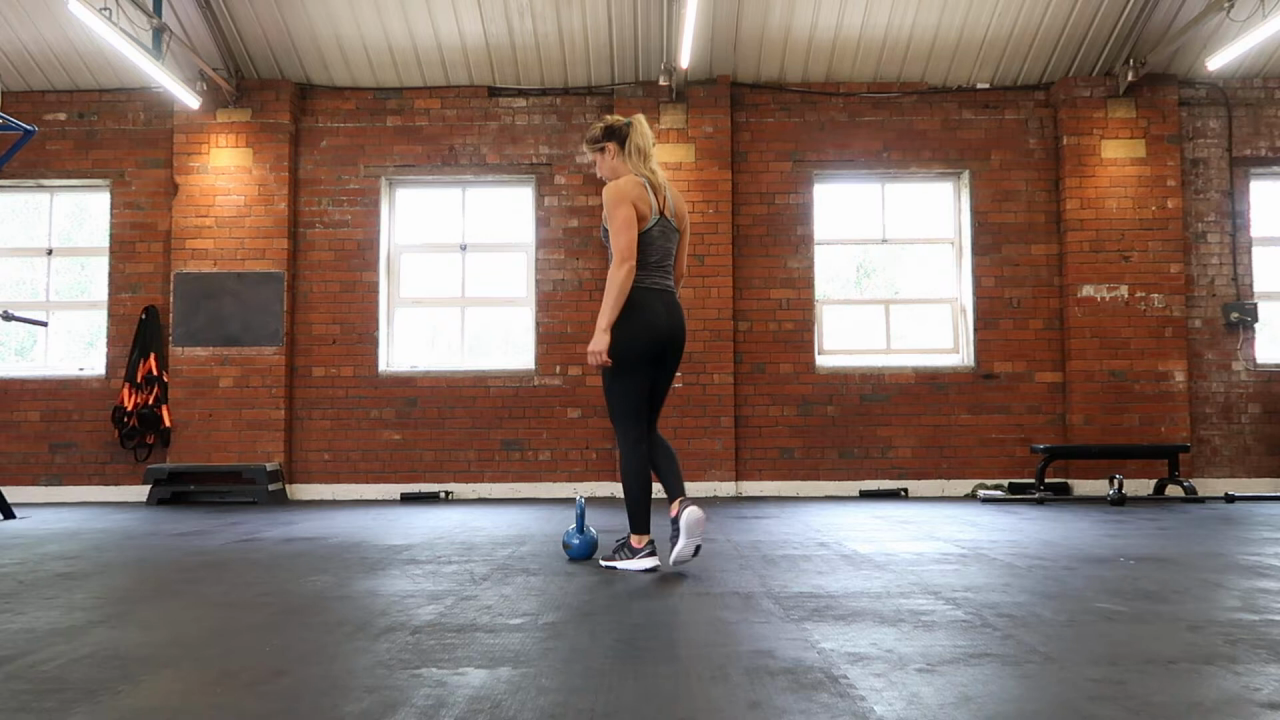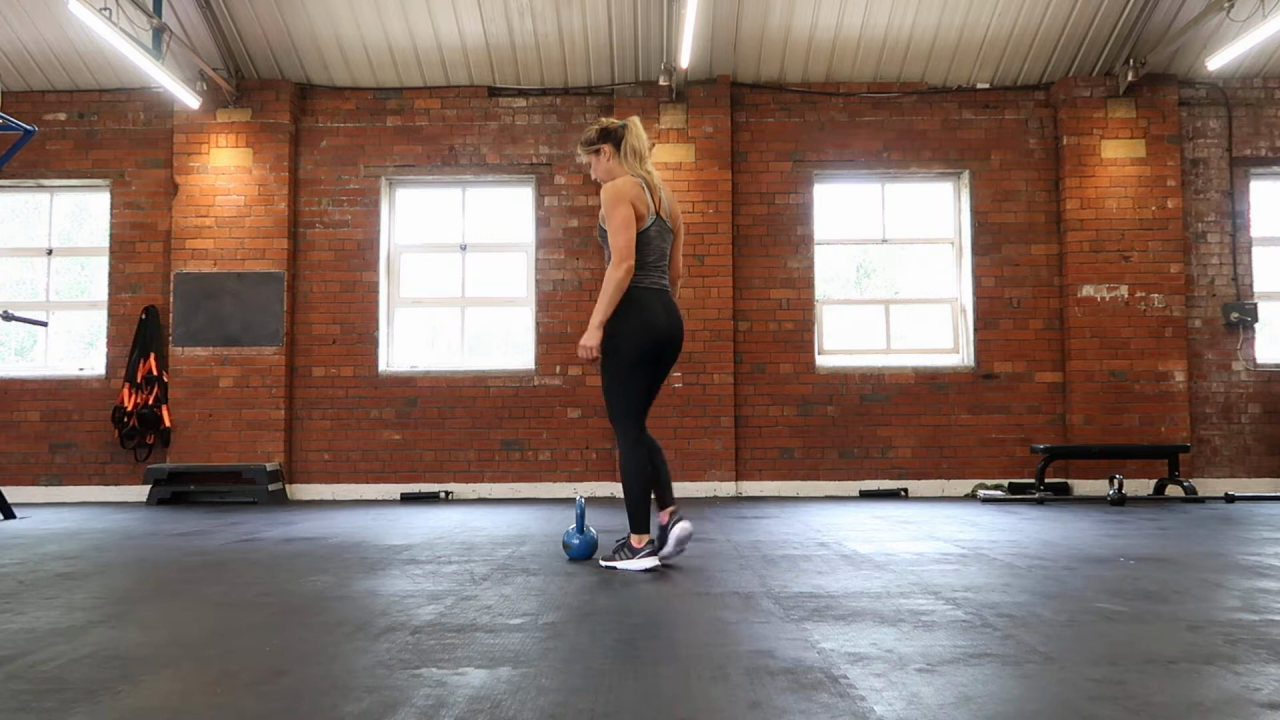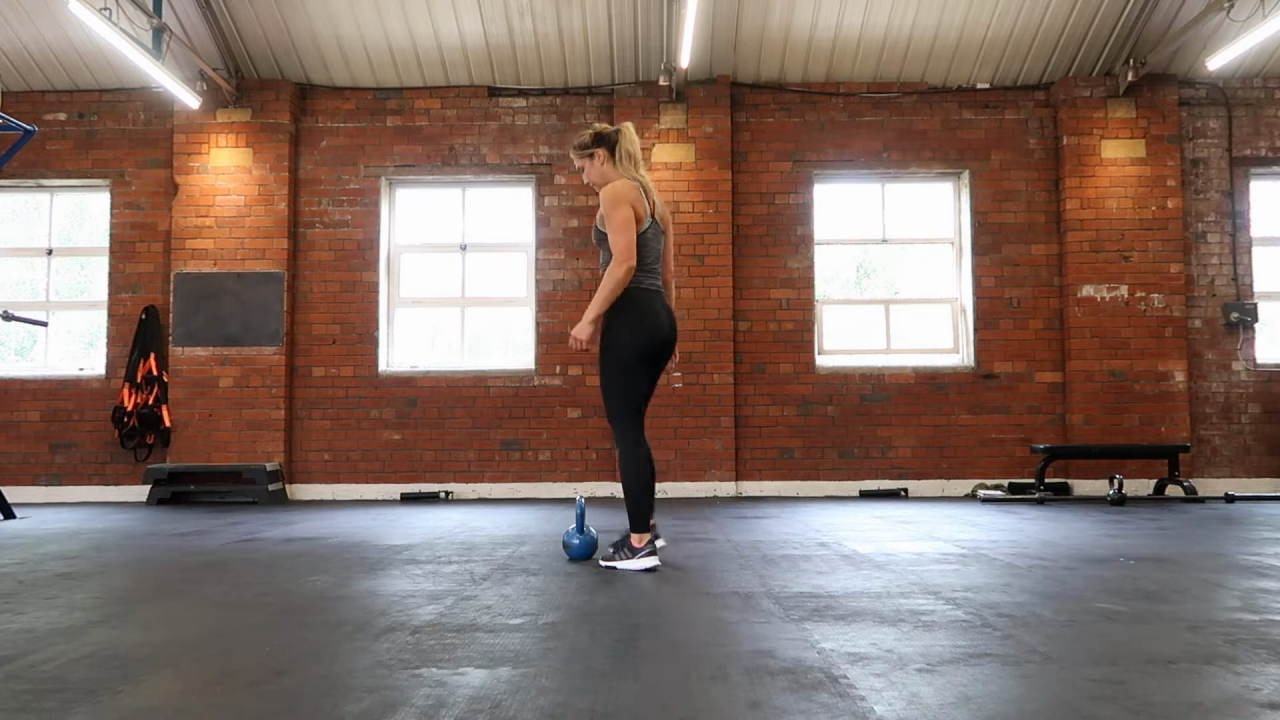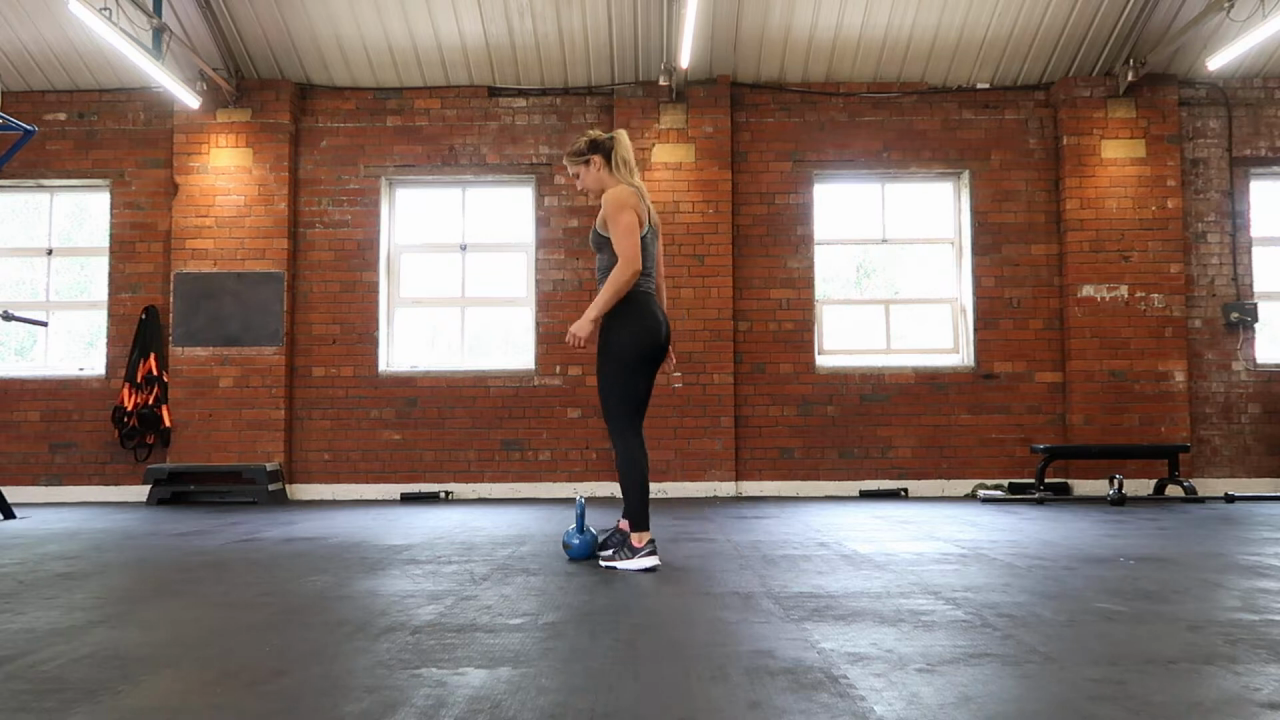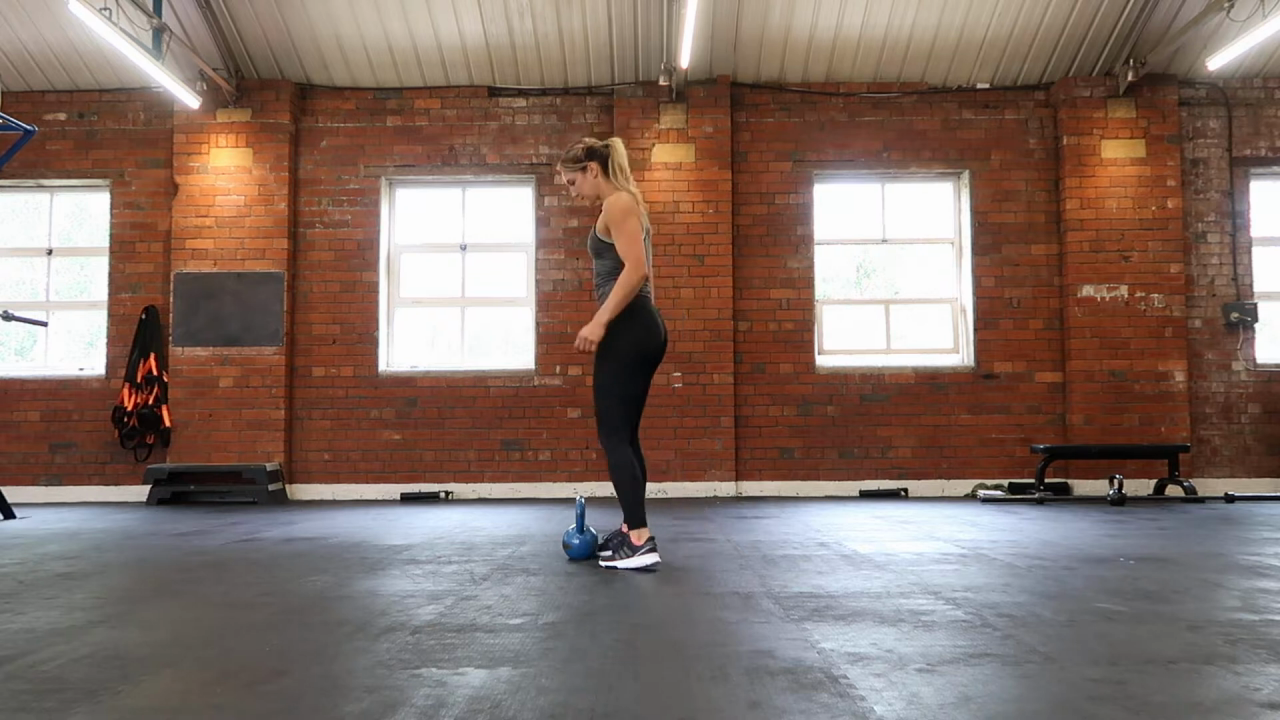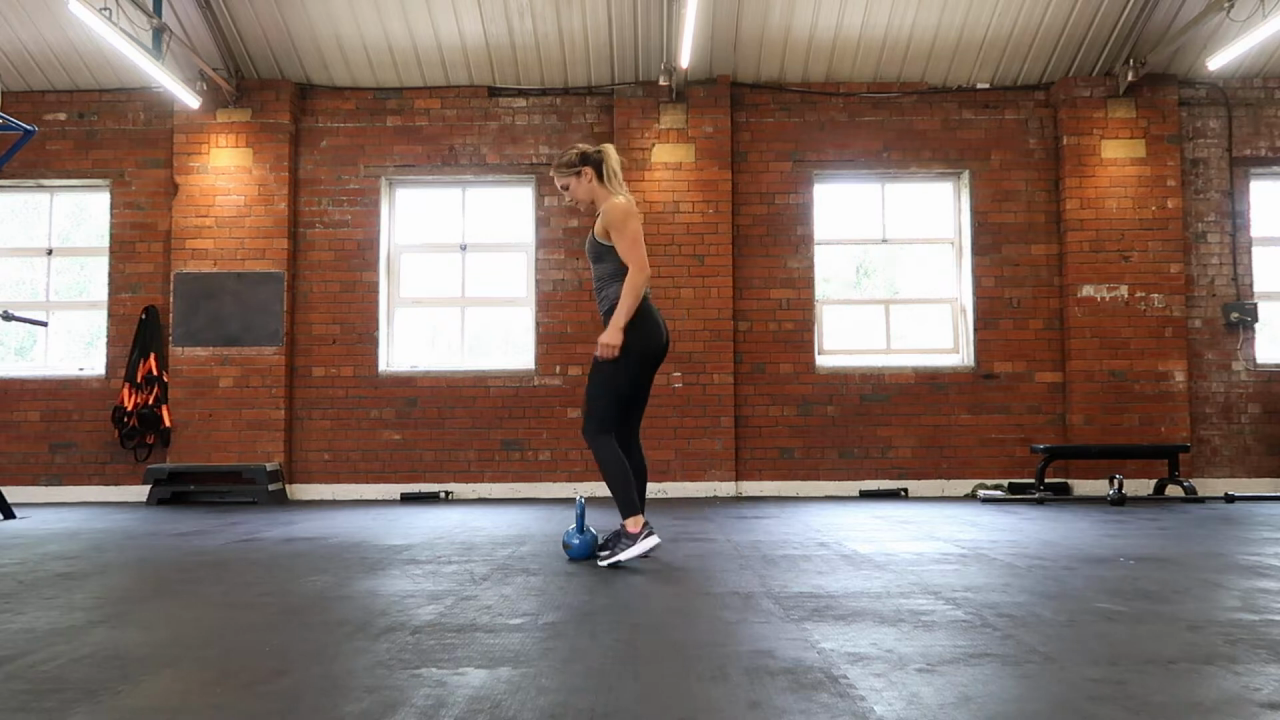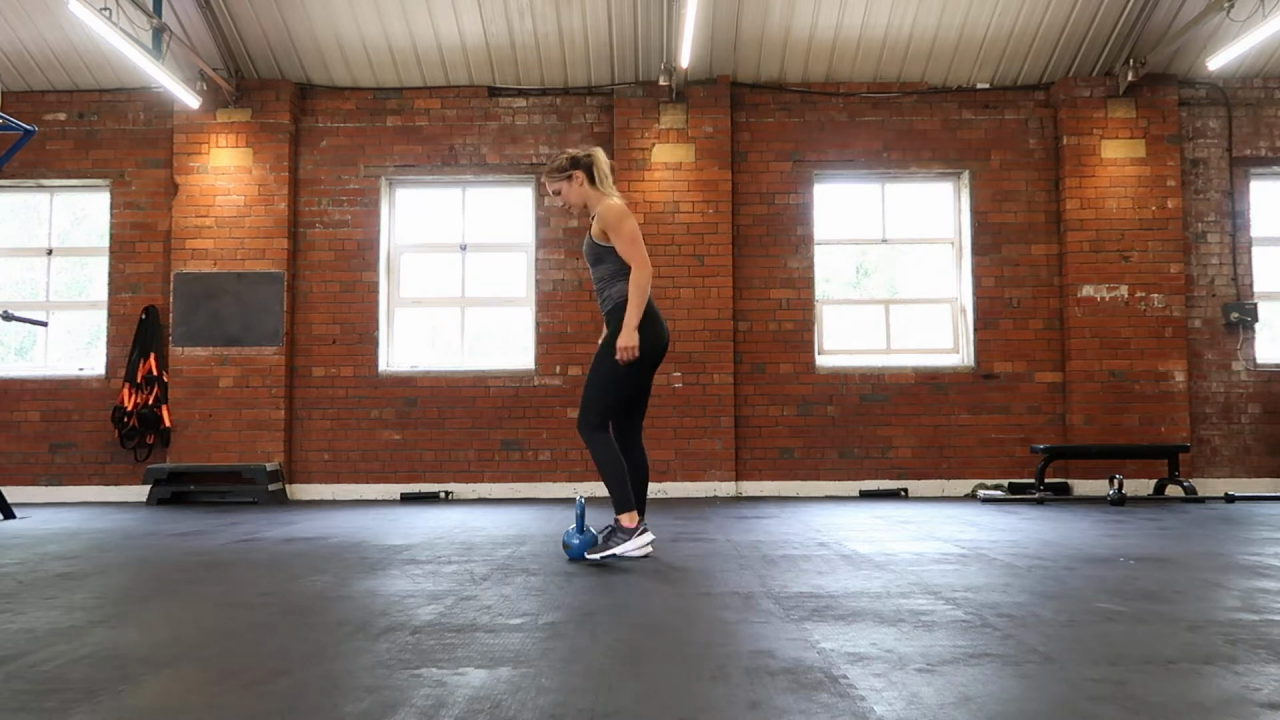
dt=0.1s
person 1, frame 1
left shoulder: (620, 190)
right shoulder: (671, 196)
left elbow: (625, 264)
left wrist: (602, 330)
left hip: (636, 318)
right hip: (670, 318)
left knee: (628, 431)
right knee: (646, 427)
left ankle: (640, 544)
right ankle: (681, 506)
person 1, frame 2
left shoulder: (617, 190)
right shoulder: (664, 196)
left elbow: (622, 262)
left wrist: (595, 326)
left hip: (634, 317)
right hip: (668, 318)
left knee: (627, 430)
right knee: (635, 425)
left ankle: (640, 543)
right ankle: (669, 514)
person 1, frame 3
left shoulder: (616, 192)
right shoulder: (650, 197)
left elbow: (624, 262)
left wrist: (590, 317)
right wrist: (666, 331)
left hip: (630, 320)
right hip: (658, 318)
left knee: (626, 430)
right knee: (631, 428)
left ankle: (640, 544)
right ankle: (646, 526)
person 1, frame 4
left shoulder: (616, 198)
right shoulder: (640, 200)
left elbow: (629, 266)
left wrist: (590, 316)
right wrist: (660, 336)
left hip: (628, 323)
right hip: (651, 321)
left knee: (623, 431)
right knee: (628, 429)
left ankle: (641, 543)
right ankle: (632, 525)
person 1, frame 5
left shoulder: (618, 204)
right shoulder: (626, 207)
left elbow: (636, 269)
left wrist: (598, 321)
left hip: (626, 327)
right hip: (643, 327)
left knee: (613, 433)
right knee: (624, 433)
left ankle: (641, 539)
right ankle: (634, 531)
person 1, frame 6
left shoulder: (615, 208)
right shoulder: (616, 212)
left elbow: (640, 272)
left wrist: (615, 327)
left hip: (633, 332)
right hip: (644, 331)
left knee: (598, 430)
right knee: (624, 434)
left ankle: (637, 527)
right ankle: (633, 528)
person 1, frame 7
left shoulder: (610, 211)
right shoulder: (599, 219)
left elbow: (642, 269)
left wrist: (628, 329)
right wrist: (606, 343)
left hip: (636, 333)
right hip: (638, 332)
left knee: (592, 425)
right knee: (626, 433)
left ankle: (630, 524)
right ankle: (632, 529)
